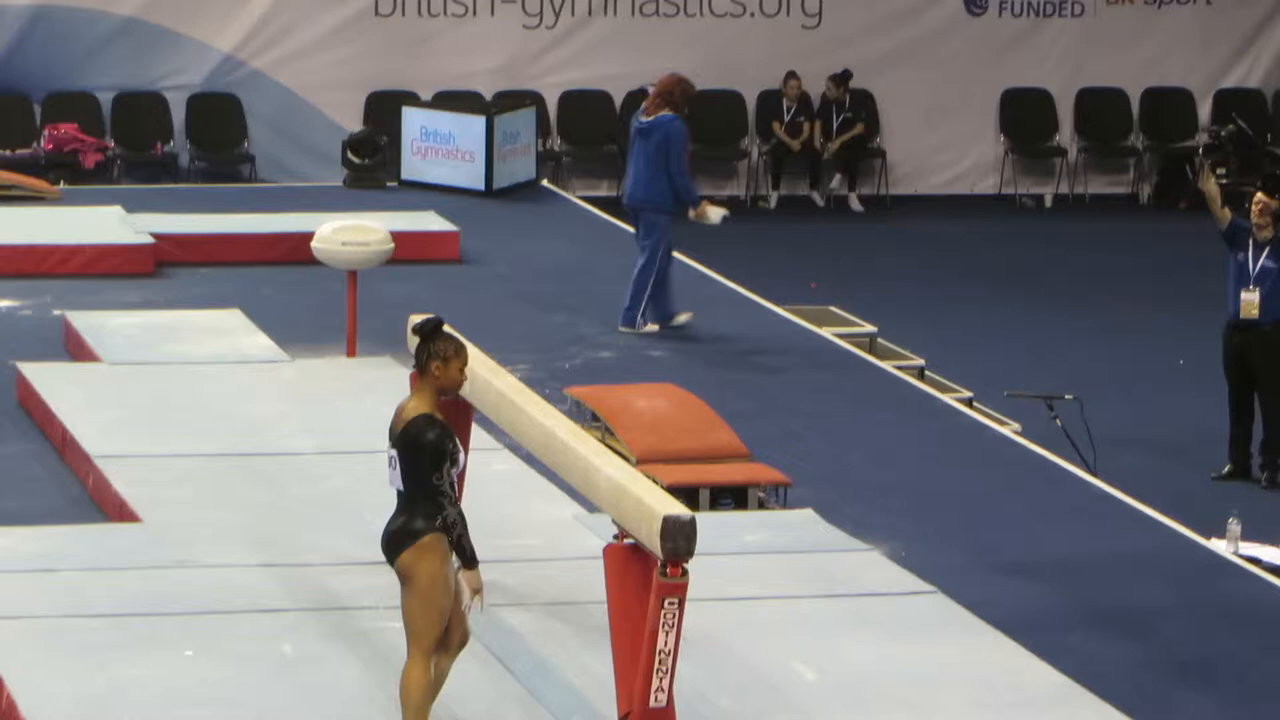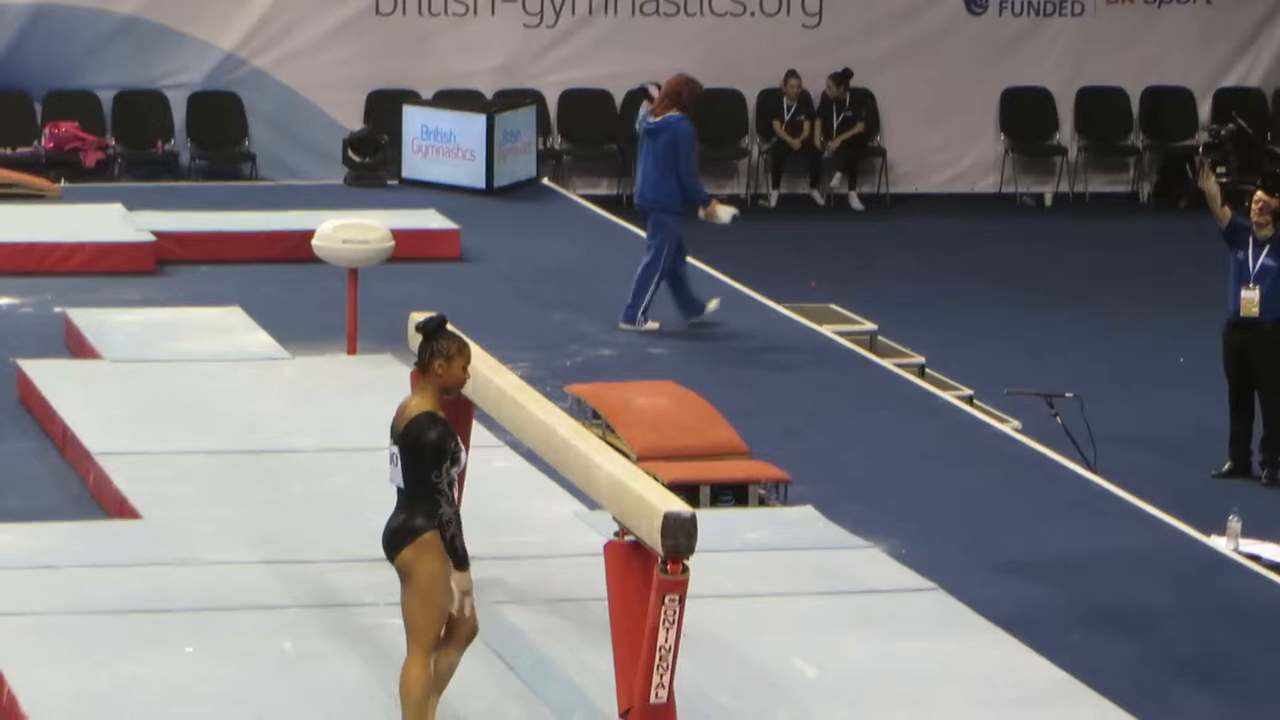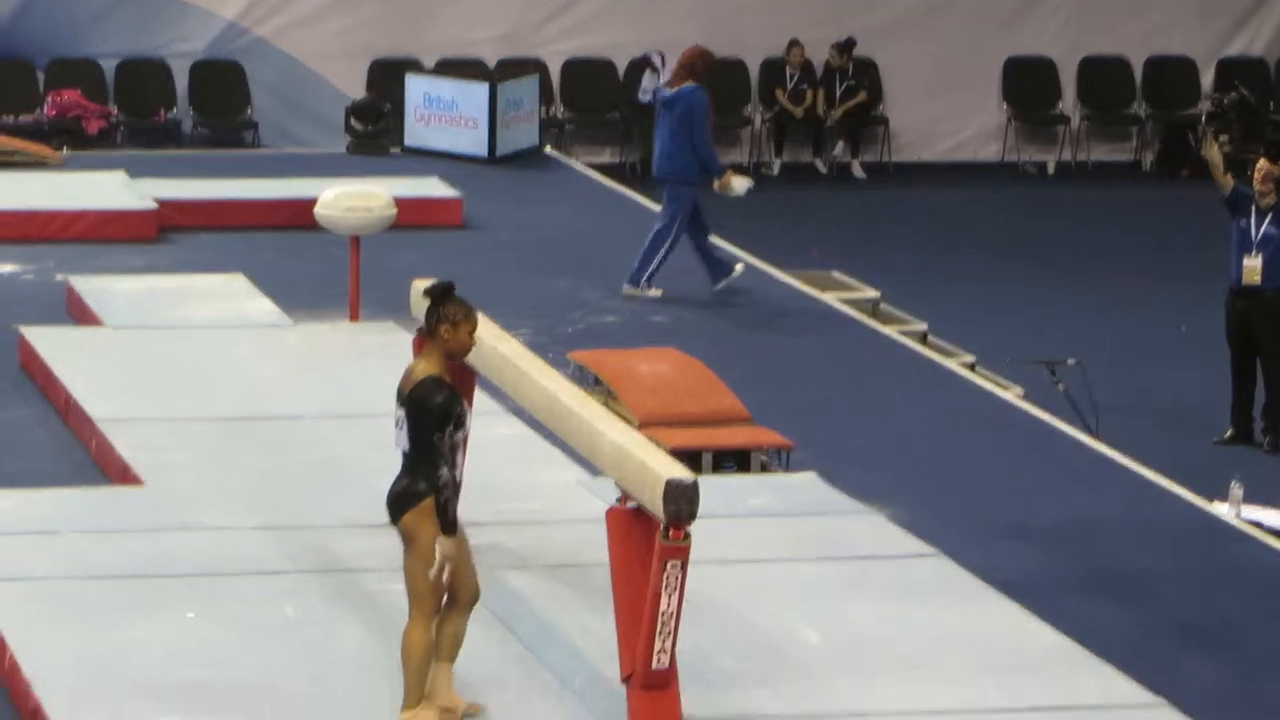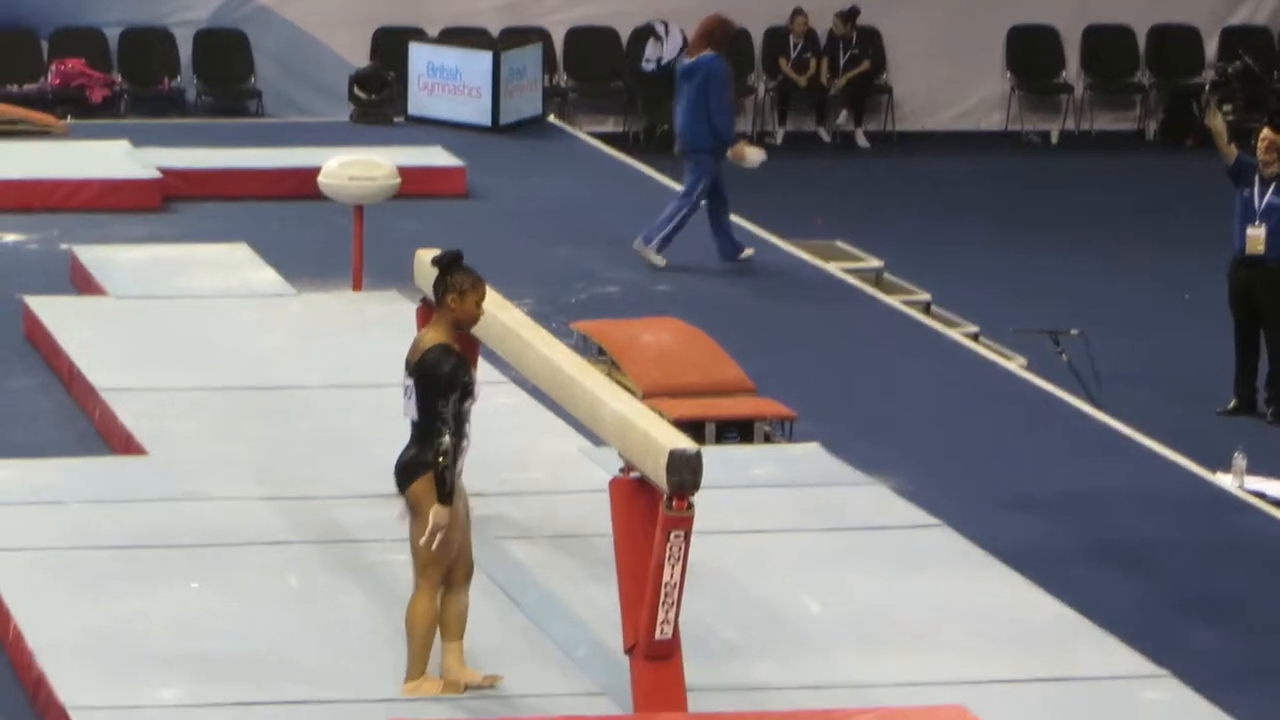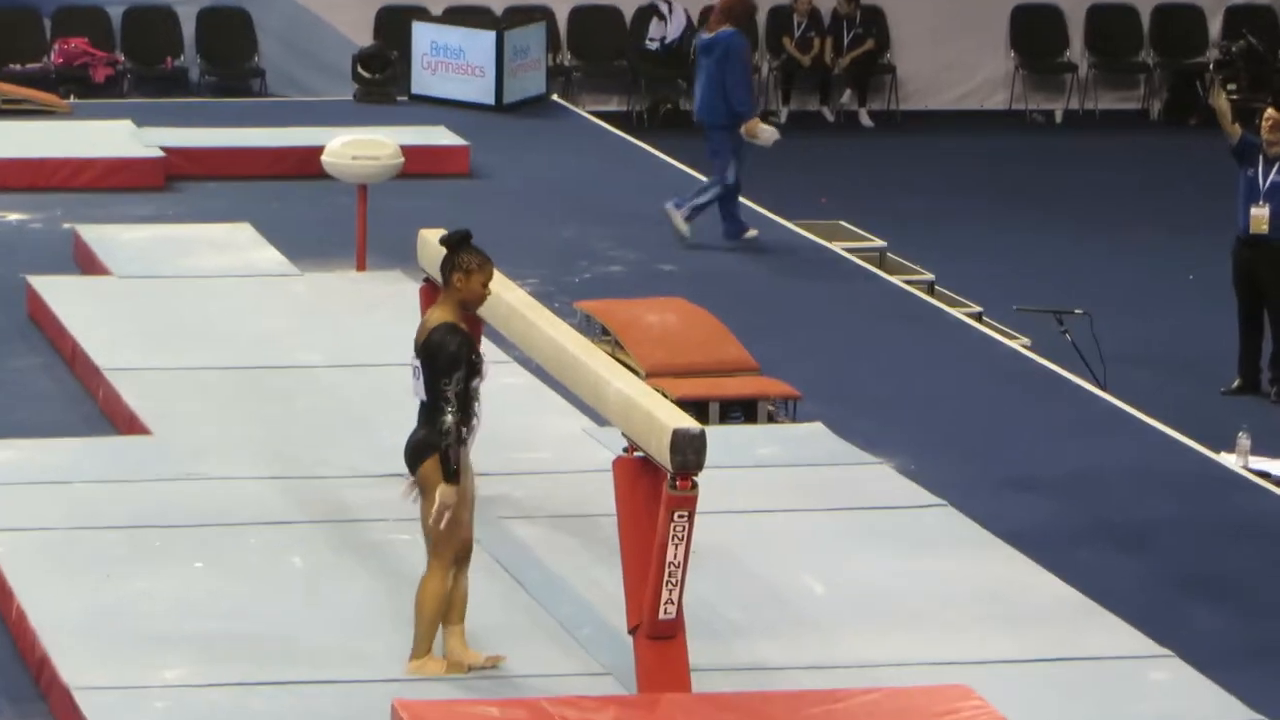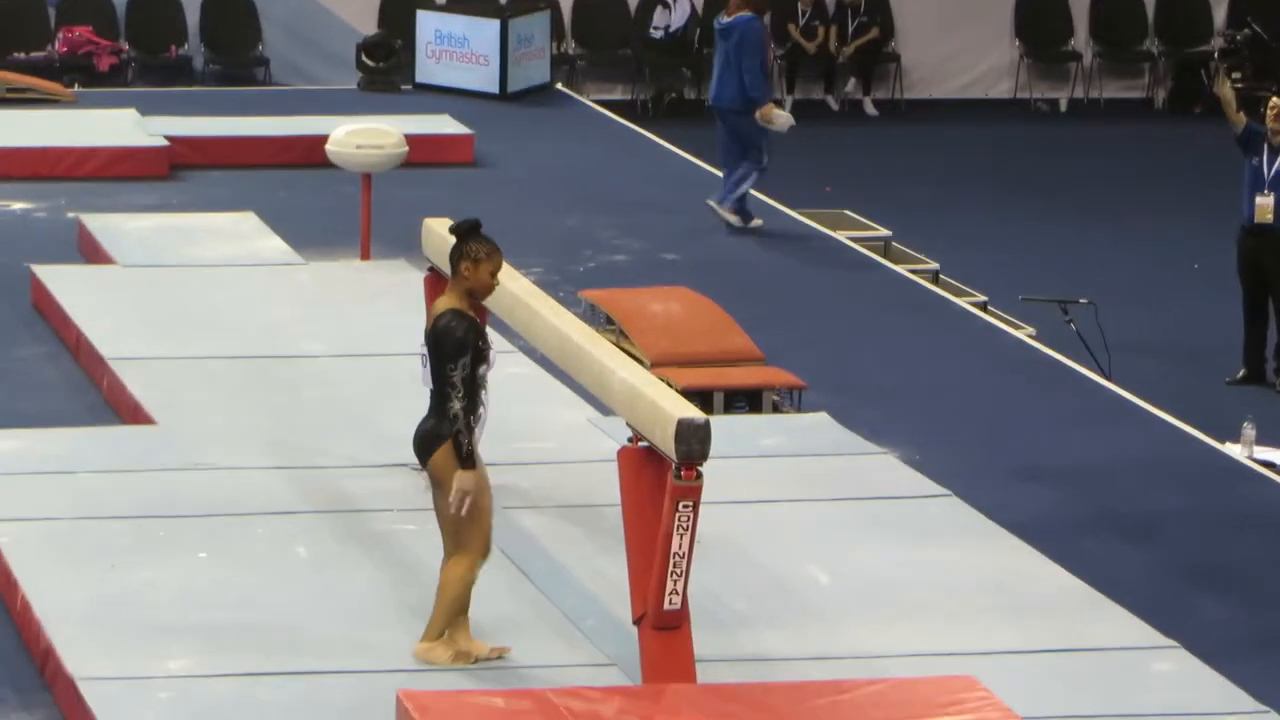
dt=0.1s
person 1, frame 1
left shoulder: (407, 411)
right shoulder: (431, 431)
right elbow: (446, 503)
right wrist: (469, 565)
left hip: (409, 532)
right hip: (421, 542)
left knee: (454, 637)
right knee: (424, 652)
person 1, frame 2
left shoulder: (409, 409)
right shoulder: (433, 429)
right elbow: (443, 501)
right wrist: (462, 566)
left hip: (410, 530)
right hip: (420, 539)
left knee: (463, 629)
right knee: (423, 648)
person 1, frame 3
left shoulder: (416, 374)
right shoulder: (439, 393)
right elbow: (444, 465)
right wrist: (448, 533)
left hip: (417, 497)
right hip: (425, 504)
left knee: (466, 592)
right knee: (425, 612)
person 1, frame 4
left shoulder: (424, 343)
right shoulder: (447, 360)
right elbow: (444, 434)
right wrist: (444, 500)
left hip: (423, 466)
right hip: (430, 473)
left knee: (460, 572)
right knee: (430, 583)
left ankle: (455, 669)
right ankle: (417, 679)
person 1, frame 5
left shoulder: (434, 323)
right shoulder: (453, 339)
right elbow: (450, 413)
right wrist: (451, 480)
left hip: (431, 448)
right hip: (440, 454)
left knee: (455, 557)
right knee: (443, 563)
left ankle: (456, 649)
right ankle: (421, 657)
person 1, frame 6
left shoulder: (445, 312)
right shoulder: (460, 325)
right elbow: (456, 400)
right wrist: (466, 466)
left hip: (443, 438)
right hip: (450, 444)
left knee: (461, 548)
right knee: (473, 549)
left ankle: (460, 640)
right ankle: (432, 641)
person 2, frame 1
right shoulder: (1240, 235)
right elbow: (1221, 213)
right wrist: (1212, 195)
right hip: (1235, 332)
right knee: (1238, 403)
right ankle: (1238, 463)
person 2, frame 2
right shoulder: (1239, 234)
right elbow: (1221, 212)
right wrist: (1212, 194)
right hip: (1235, 330)
right knee: (1238, 401)
right ankle: (1238, 460)
person 2, frame 3
right shoulder: (1242, 202)
right elbow: (1224, 180)
right wrist: (1214, 162)
right hip: (1238, 298)
right knee: (1240, 368)
right ankle: (1240, 427)
person 2, frame 4
right shoulder: (1246, 172)
right elbow: (1227, 149)
right wrist: (1217, 131)
right hip: (1241, 267)
right knee: (1244, 338)
right ankle: (1244, 397)
person 2, frame 5
right shoulder: (1249, 151)
right elbow: (1231, 128)
right wrist: (1222, 111)
right hip: (1245, 247)
right knee: (1248, 317)
right ankle: (1248, 377)
person 2, frame 6
right shoulder: (1254, 140)
right elbow: (1236, 117)
right wrist: (1227, 99)
right hip: (1250, 236)
right knee: (1253, 307)
right ankle: (1253, 367)
person 3, frame 1
left shoulder: (639, 120)
right shoulder: (674, 127)
right elbow: (679, 171)
right wrist: (695, 202)
left hip: (636, 198)
right hip: (658, 203)
left knee: (658, 257)
right knee: (652, 261)
left ankle: (664, 314)
right ankle: (632, 319)
person 3, frame 2
left shoulder: (648, 121)
right shoulder: (682, 127)
right elbow: (687, 171)
right wrist: (705, 201)
left hip: (647, 198)
right hip: (666, 202)
left knee: (675, 254)
right knee: (656, 260)
left ankle: (693, 307)
right ankle: (634, 316)
person 3, frame 3
left shoulder: (665, 93)
right shoulder: (697, 97)
right elbow: (703, 140)
right wrist: (720, 172)
left hip: (667, 169)
right hip: (687, 173)
left knee: (696, 224)
right knee: (669, 227)
left ankle: (720, 272)
right ankle: (638, 281)
person 3, frame 4
left shoulder: (687, 62)
right shoulder: (716, 65)
right elbow: (719, 109)
right wrist: (733, 142)
left hip: (689, 138)
right hip: (706, 141)
left knee: (716, 196)
right knee: (691, 197)
left ankle: (730, 248)
right ankle: (652, 240)
person 3, frame 5
left shoulder: (705, 38)
right shoulder: (735, 41)
right elbow: (737, 83)
right wrist: (749, 117)
left hip: (705, 114)
right hip: (726, 117)
left knee: (725, 173)
right knee: (726, 176)
left ankle: (735, 227)
right ankle: (682, 208)
person 3, frame 6
left shoulder: (724, 22)
right shoulder: (752, 25)
right elbow: (752, 68)
right wrist: (763, 101)
left hip: (720, 98)
right hip: (742, 102)
left knee: (732, 160)
right knee: (757, 158)
left ankle: (737, 213)
right ankle: (726, 201)
